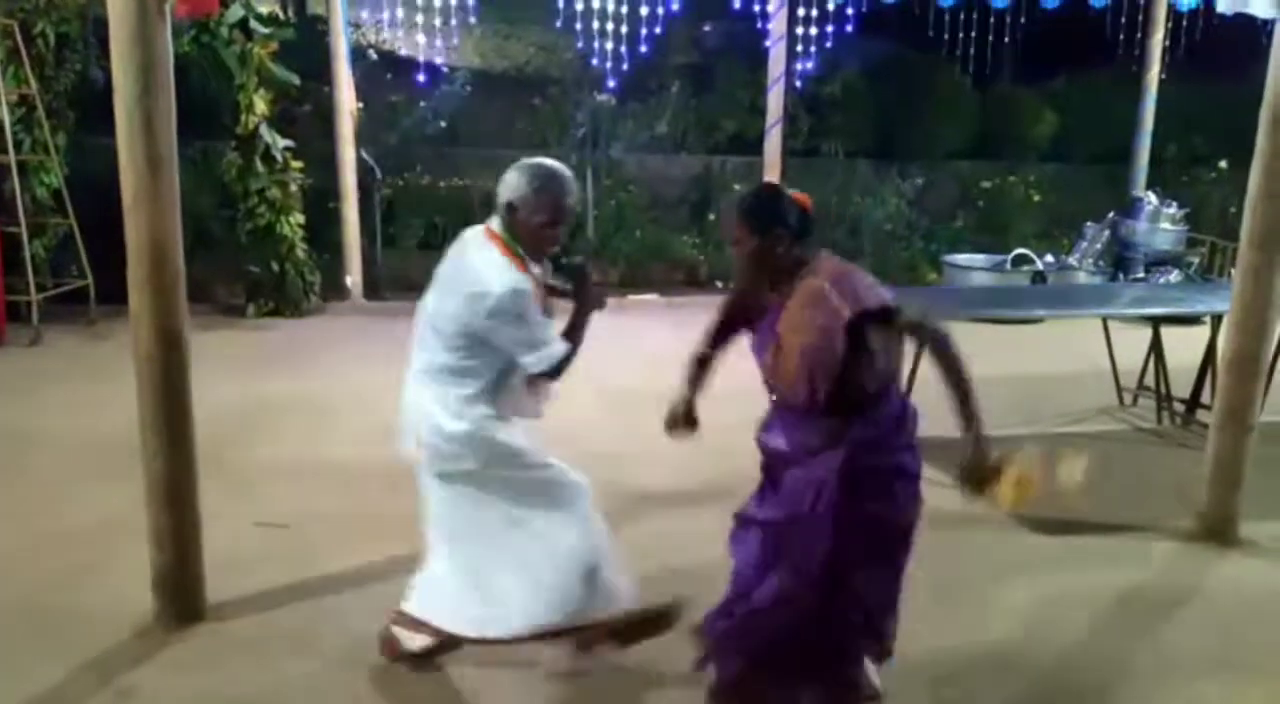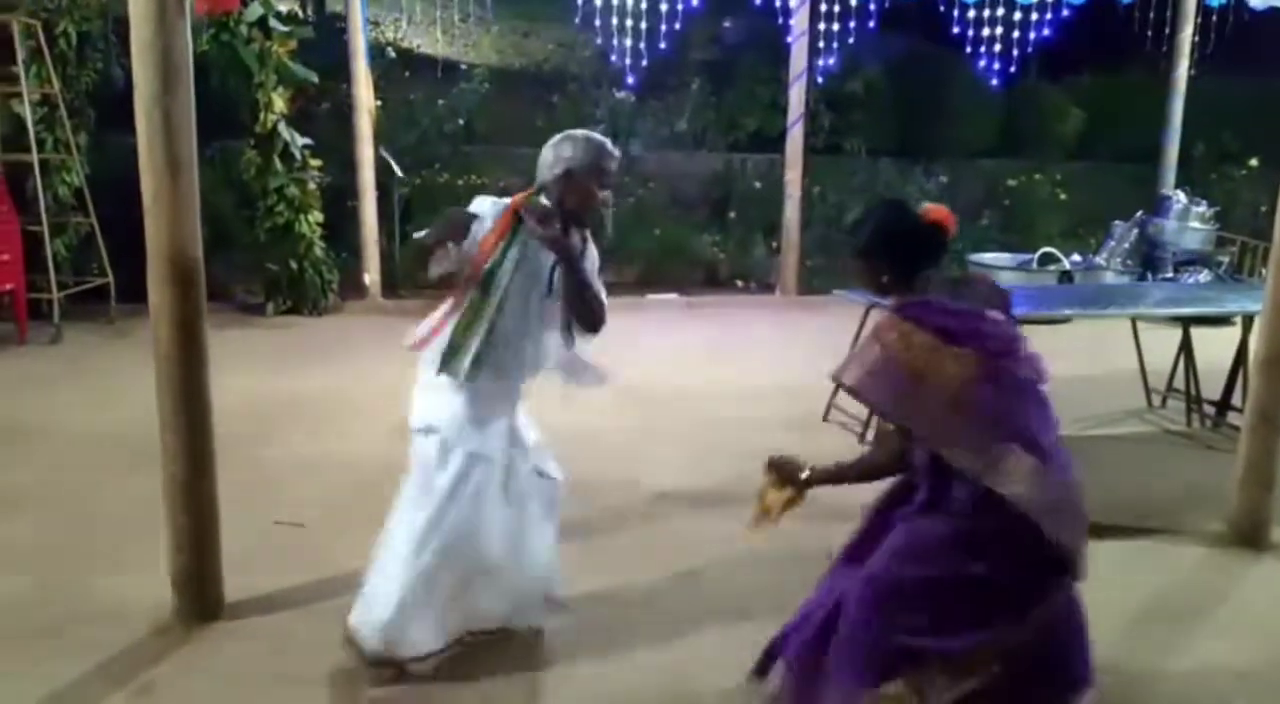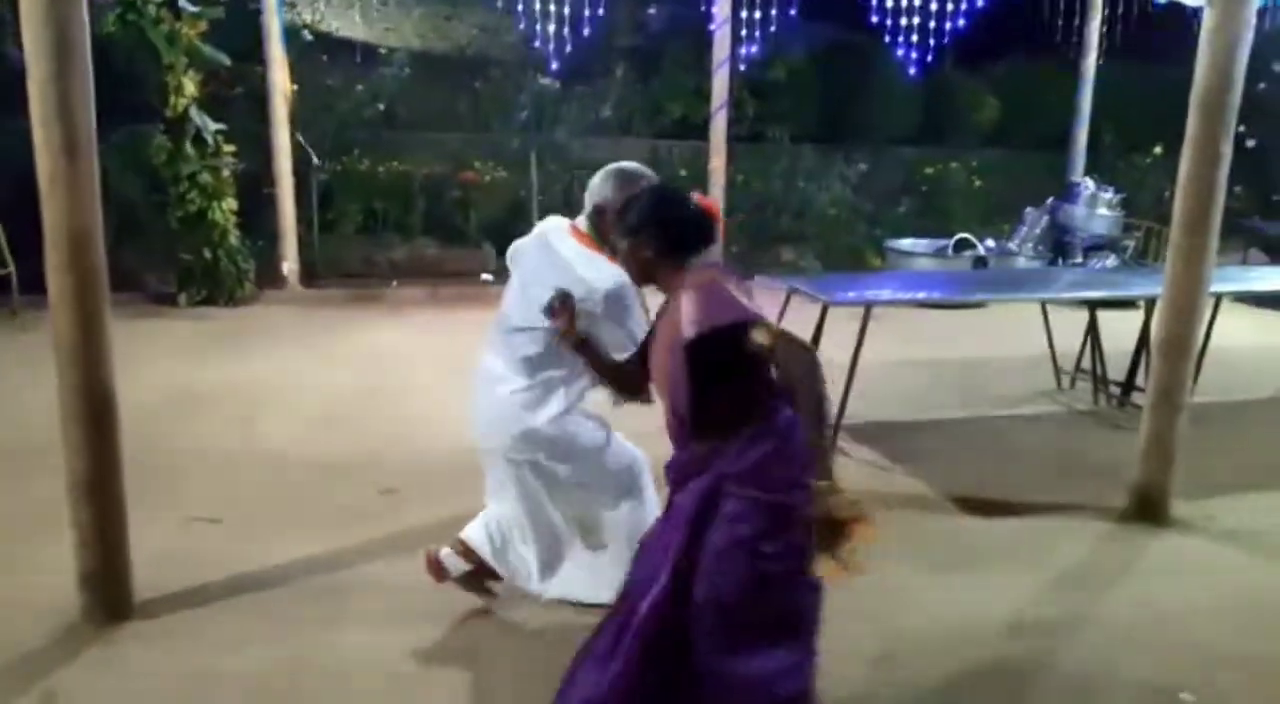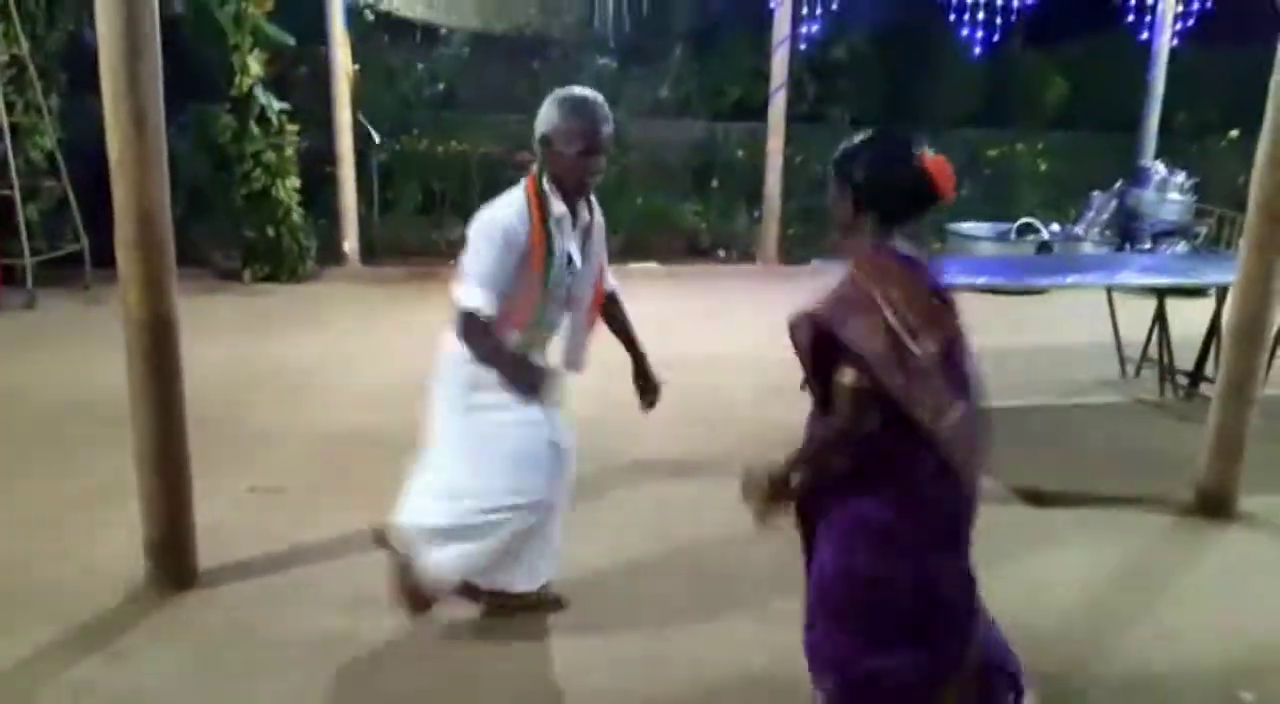
dt=1s
person 1, frame 1
left shoulder: (834, 285)
right shoulder: (751, 292)
left elbow: (930, 337)
right elbow: (707, 351)
left wrist: (974, 435)
right wrist: (686, 396)
left hip: (864, 454)
right hip: (798, 451)
left knee: (839, 580)
right knee: (765, 556)
person 1, frame 2
left shoulder: (896, 338)
right shoulder: (980, 296)
left elbow: (894, 455)
right elbow: (1028, 372)
left wrist: (807, 477)
left hip: (977, 496)
right hip: (1033, 482)
left knee: (882, 601)
person 1, frame 3
left shoulder: (703, 294)
right shoulder: (679, 305)
left elbow: (797, 359)
right elbow: (632, 383)
left wrist: (821, 484)
right wrist: (576, 336)
left hip: (755, 483)
right hip: (719, 482)
left knee: (743, 641)
right knee: (666, 617)
person 1, frame 4
left shoulder: (862, 291)
right shoulder: (910, 271)
left elbow: (852, 420)
right elbow: (936, 375)
left wrist: (781, 478)
left hip: (880, 491)
right hip: (928, 473)
left knee: (861, 627)
right knee: (938, 607)
person 2, frame 1
left shoulder: (474, 242)
right shoulder: (505, 288)
right elbow: (550, 365)
left wrist: (573, 299)
right wrist: (582, 307)
left hip: (440, 417)
right hip: (465, 427)
left knee: (468, 533)
right knee: (565, 503)
left ankle: (414, 628)
right ankle: (602, 618)
person 2, frame 2
left shoulder: (580, 246)
right shoulder: (497, 216)
left elbow: (593, 323)
right elbow: (430, 247)
left wrist: (565, 253)
right wrist: (448, 232)
left hip: (502, 399)
right hip: (456, 395)
left knee: (535, 489)
right knee: (441, 517)
left ankle: (506, 600)
right ankle: (376, 632)
person 2, frame 3
left shoulder: (548, 233)
right shoulder: (608, 285)
left elbow: (515, 259)
left hip: (498, 395)
right hip: (534, 415)
left knee: (530, 496)
right knee: (621, 475)
left ankle: (463, 556)
person 2, frame 4
left shoulder: (588, 213)
right shoulder: (508, 221)
left elbow: (601, 292)
right elbow: (474, 321)
left wrist: (638, 359)
right wrist: (521, 373)
left hip: (528, 365)
right hip: (485, 370)
left knee: (542, 467)
right knee: (518, 482)
left ankle: (504, 581)
right ankle: (418, 542)
